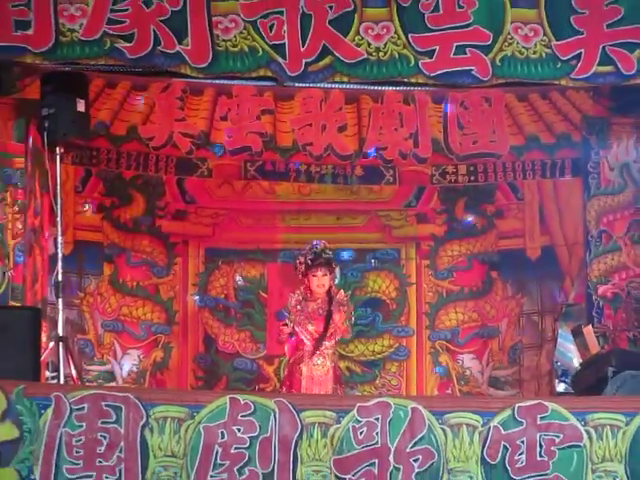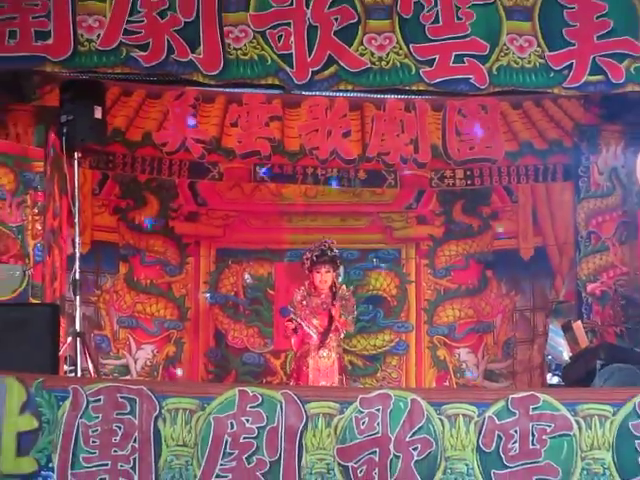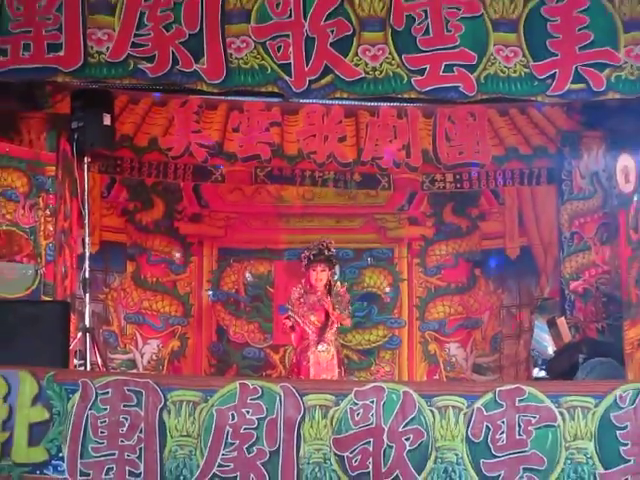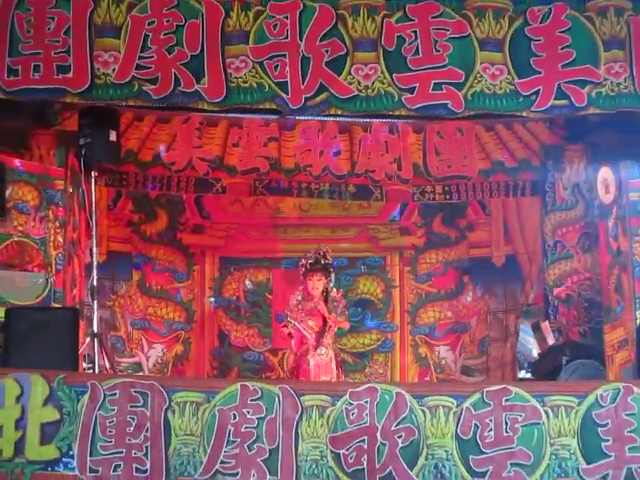
dt=0.2s
person 1, frame 1
left shoulder: (339, 302)
right shoulder: (297, 302)
left elbow: (347, 335)
right elbow: (289, 338)
left wrist: (340, 324)
right wrist: (285, 333)
left hip: (327, 368)
right hip: (301, 367)
person 1, frame 2
left shoulder: (343, 297)
right shoulder: (302, 297)
left elbow: (350, 328)
right elbow: (295, 332)
left wrist: (339, 317)
right wrist: (291, 327)
left hip: (332, 360)
right hip: (308, 360)
person 1, frame 3
left shoulder: (338, 293)
right shoulder: (299, 294)
left elbow: (347, 322)
right elbow: (295, 328)
left wrist: (332, 311)
right wrist: (289, 324)
left hip: (330, 354)
right hip: (307, 354)
person 1, frame 4
left shoulder: (334, 299)
right shoulder: (297, 301)
left elbow: (346, 325)
right elbow: (294, 332)
left wrist: (328, 314)
right wrist: (287, 331)
left hip: (328, 357)
right hip: (306, 358)
